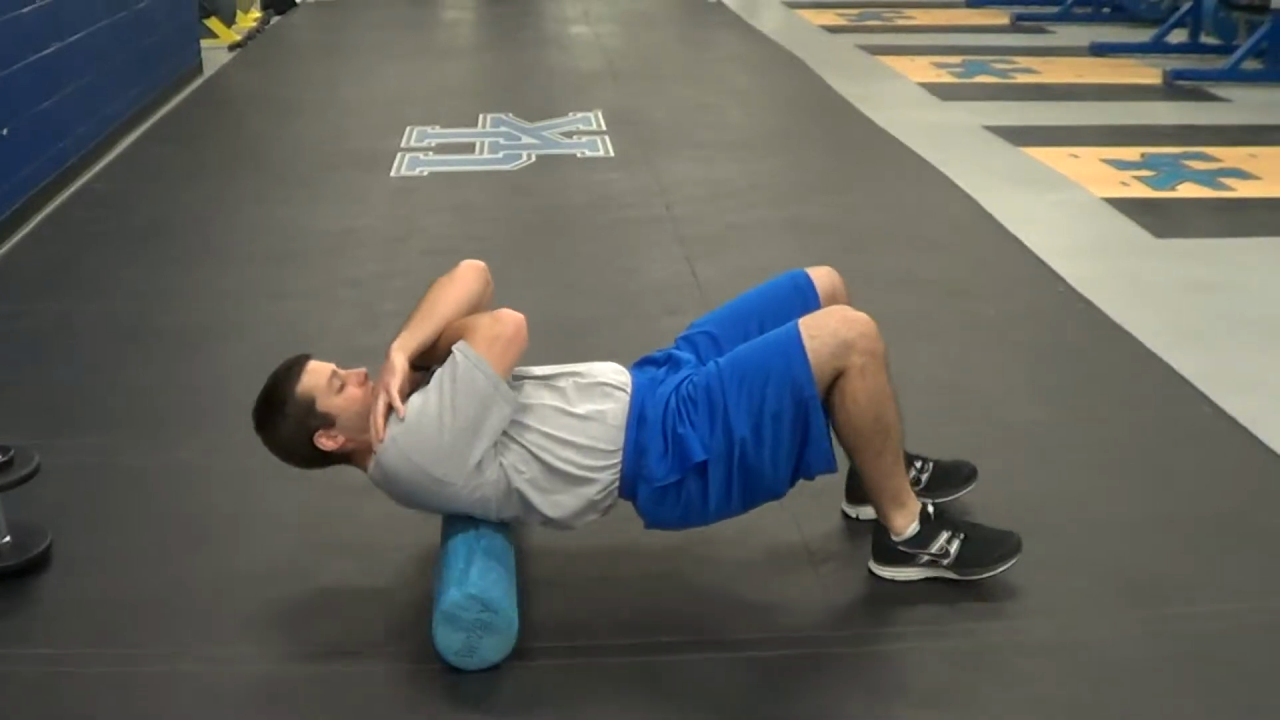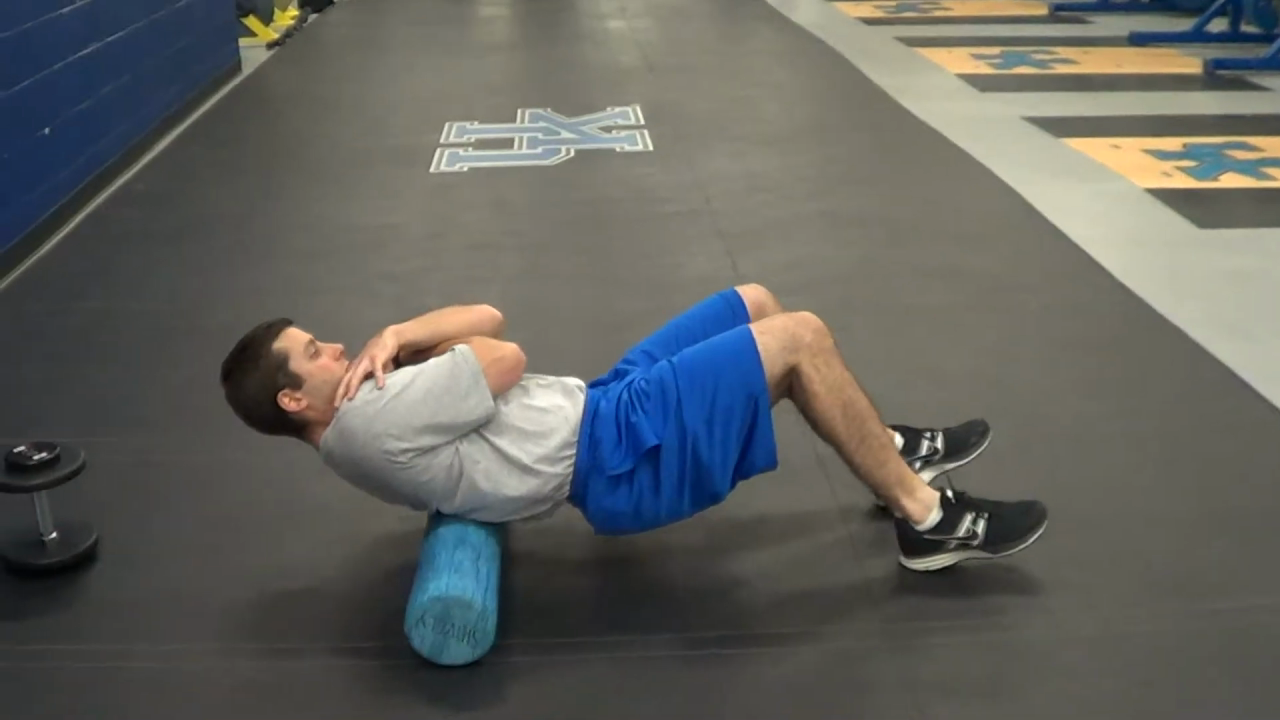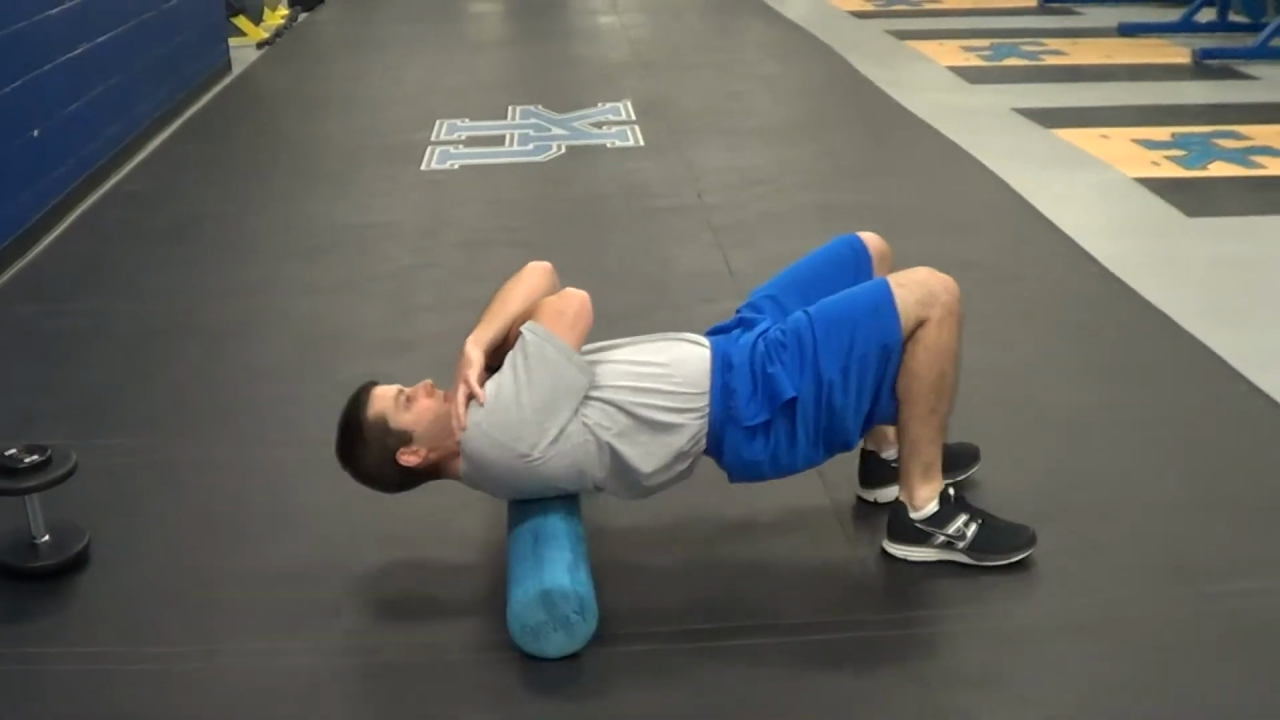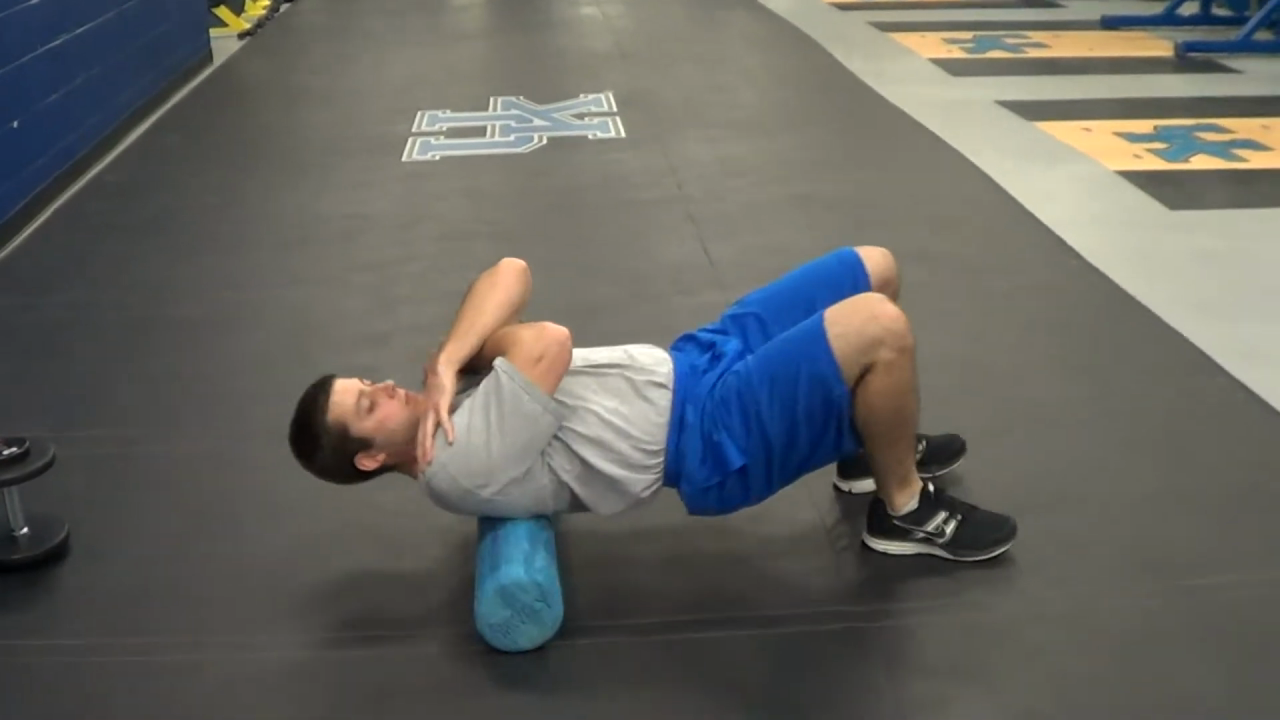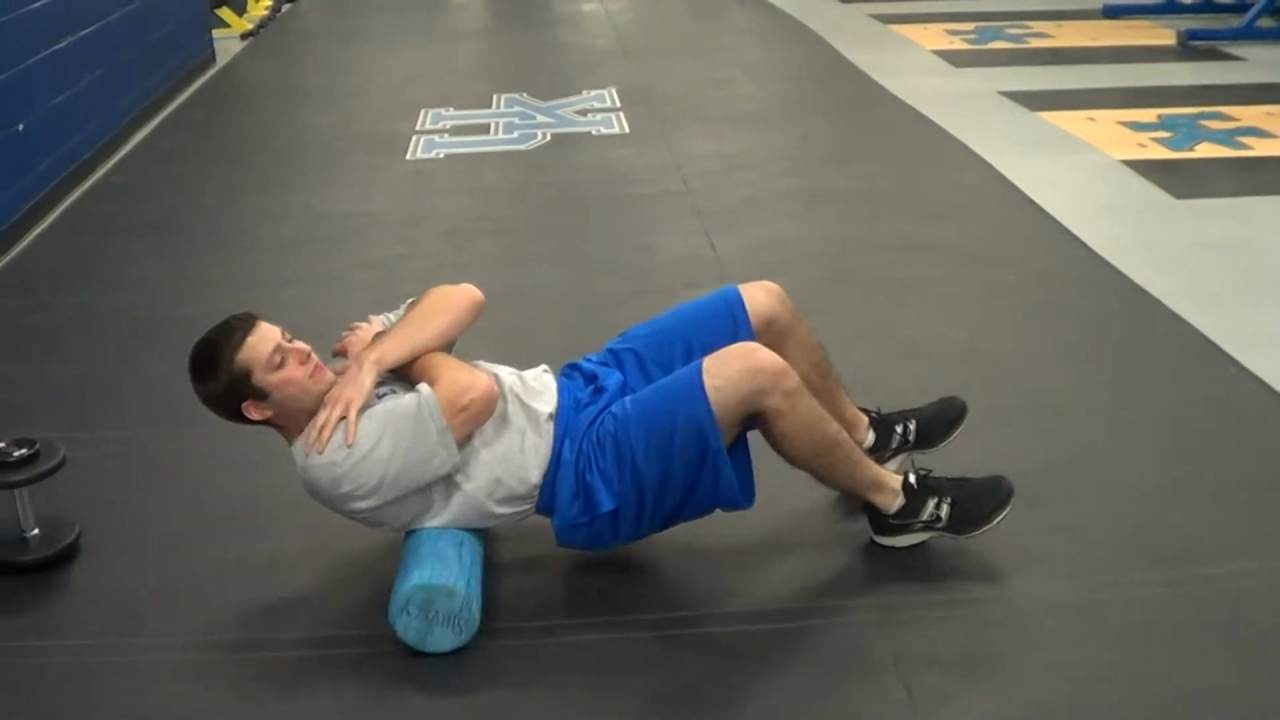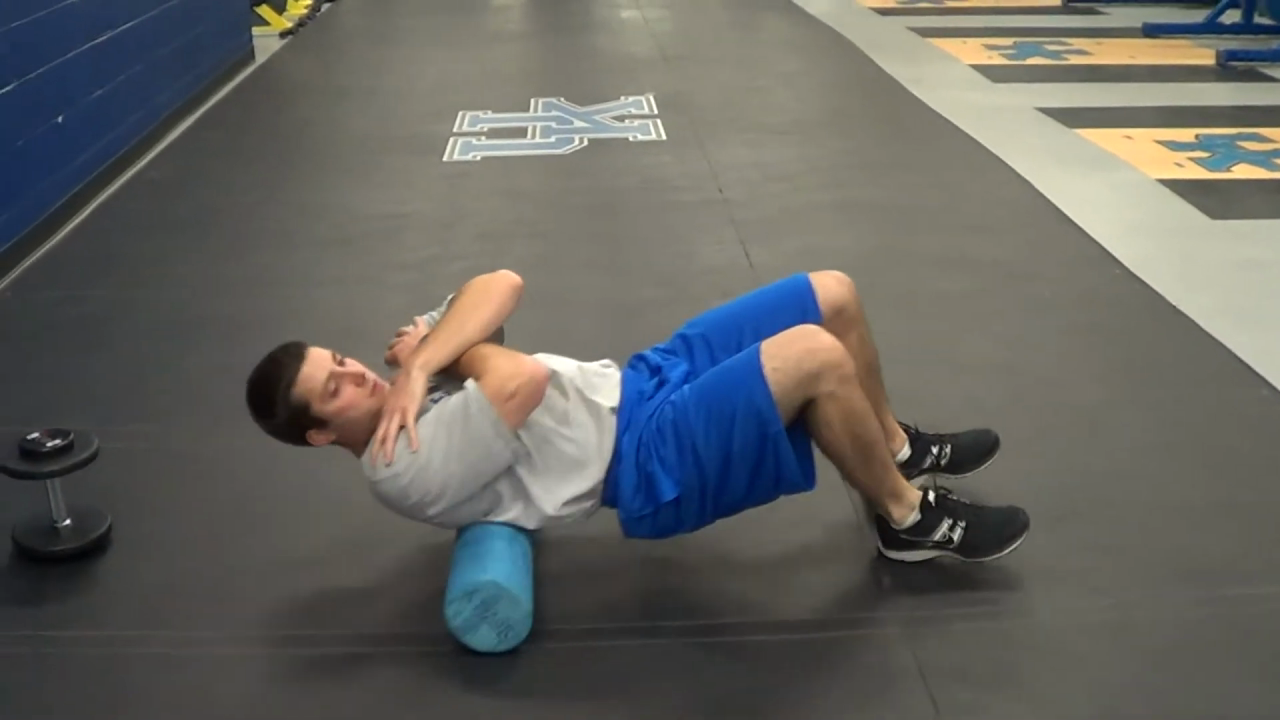
dt=0.7s
person 1, frame 1
left shoulder: (407, 410)
right shoulder: (416, 453)
left elbow: (475, 274)
right elbow: (508, 331)
left wrist: (404, 346)
right wrist: (422, 348)
left hip: (645, 393)
right hip: (663, 453)
left knee: (822, 287)
right knee: (848, 336)
left ankle: (878, 472)
right ankle: (908, 532)
person 1, frame 2
left shoulder: (369, 408)
right shoulder: (372, 423)
left elbow: (489, 315)
right elbow: (508, 361)
left wrist: (395, 337)
right wrist: (407, 343)
left hip: (600, 407)
right hip: (618, 456)
left knee: (756, 303)
right knee: (801, 336)
left ankle: (889, 449)
right ankle: (927, 517)
person 1, frame 3
left shoulder: (482, 413)
right shoulder: (505, 444)
left elbow: (539, 272)
right elbow: (570, 304)
left wrist: (478, 344)
right wrist: (493, 348)
left hip: (725, 356)
right hip: (749, 400)
left knee: (870, 251)
right knee: (932, 295)
left ankle: (885, 454)
right ankle: (923, 511)
person 1, frame 4
left shoulder: (450, 406)
right shoulder: (463, 470)
left elbow: (512, 270)
right elbow: (548, 345)
left wrist: (450, 359)
right wrist: (478, 347)
left hip: (688, 365)
right hip: (708, 436)
left knee: (875, 270)
right knee: (878, 325)
left ankle: (869, 450)
right ankle: (904, 511)
person 1, frame 5
left shoulder: (349, 369)
right shoulder: (335, 463)
left elbow: (464, 299)
right elbow: (474, 398)
left wrist: (376, 356)
right wrist: (397, 355)
left hip: (576, 393)
right hip: (584, 475)
left knee: (765, 305)
right knee: (757, 371)
left ankle: (865, 435)
right ankle: (896, 502)
person 1, frame 6
left shoulder: (407, 384)
right shoulder: (404, 472)
left elbow: (503, 285)
right elbow: (523, 384)
left wrist: (422, 365)
right wrist: (447, 354)
left hip: (636, 386)
right hip: (648, 464)
left knee: (832, 296)
right knee: (814, 356)
left ankle: (896, 448)
right ankle: (910, 518)
